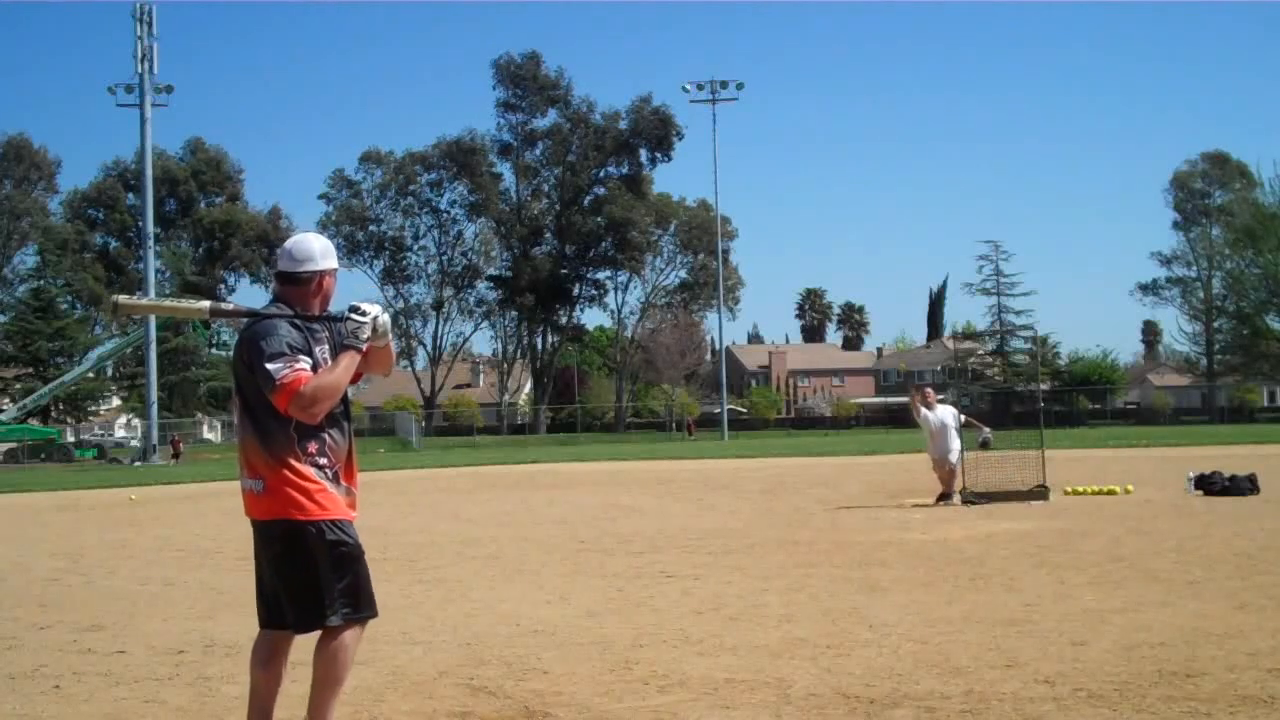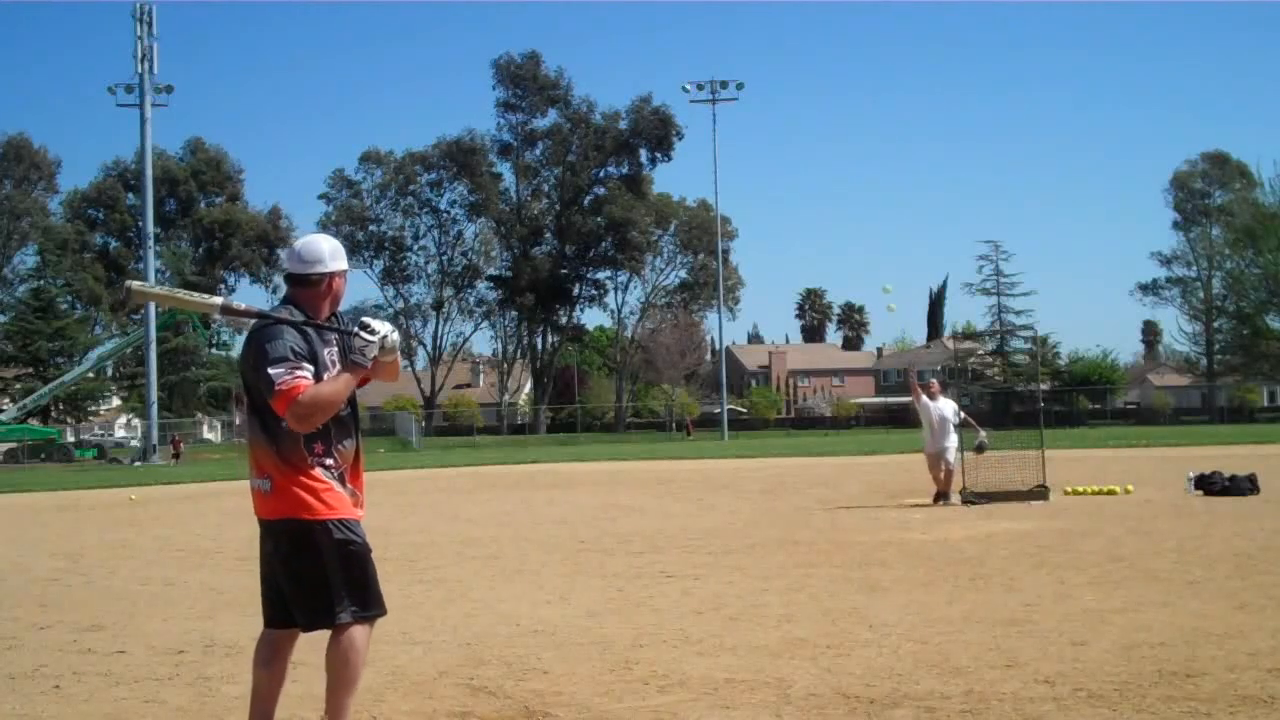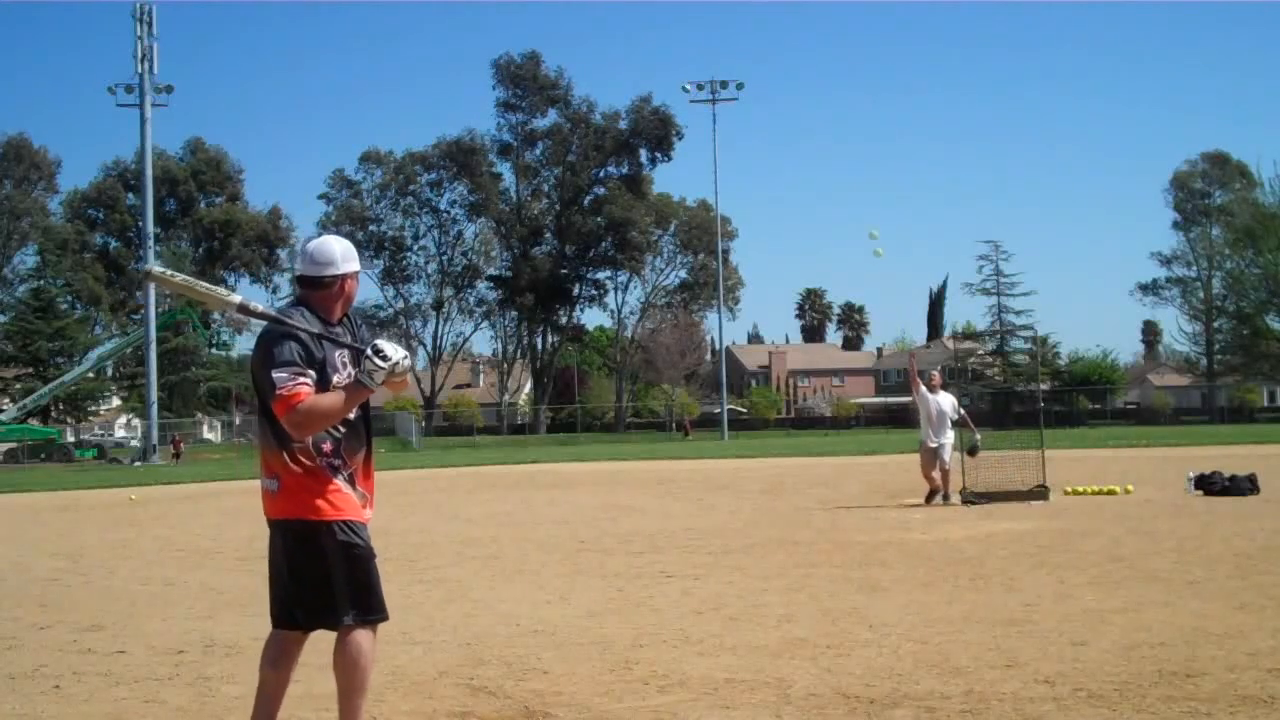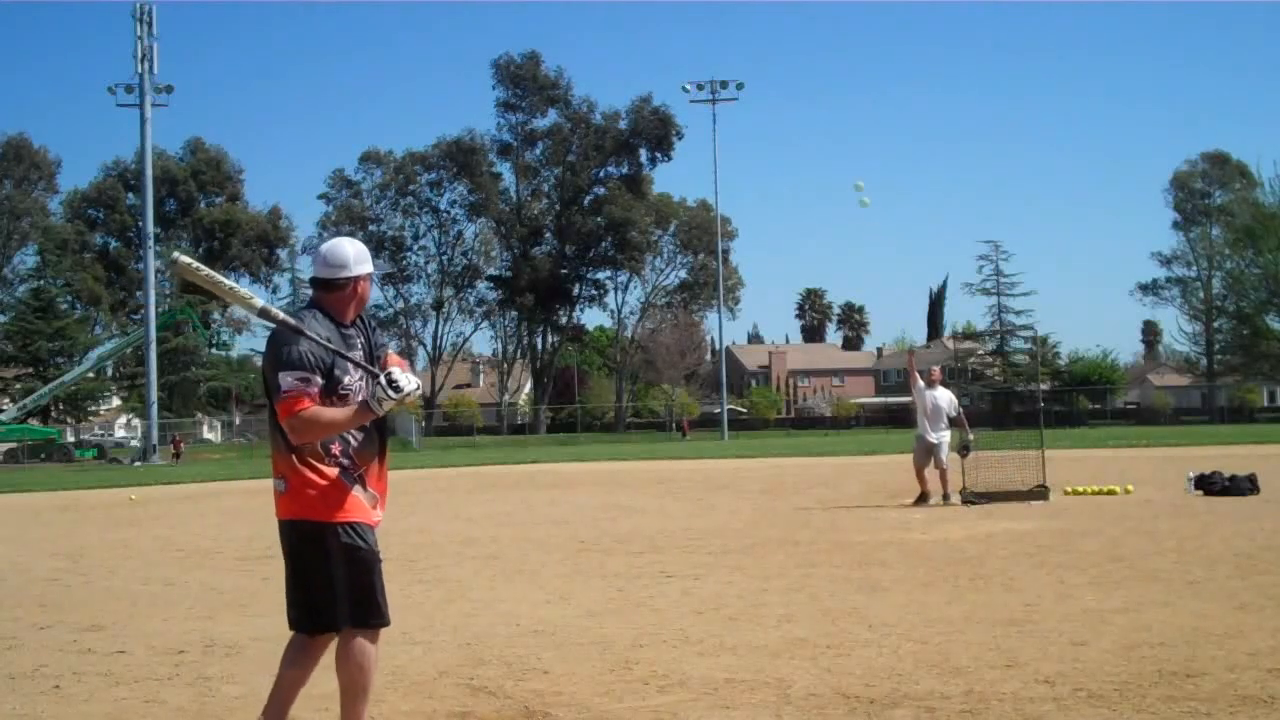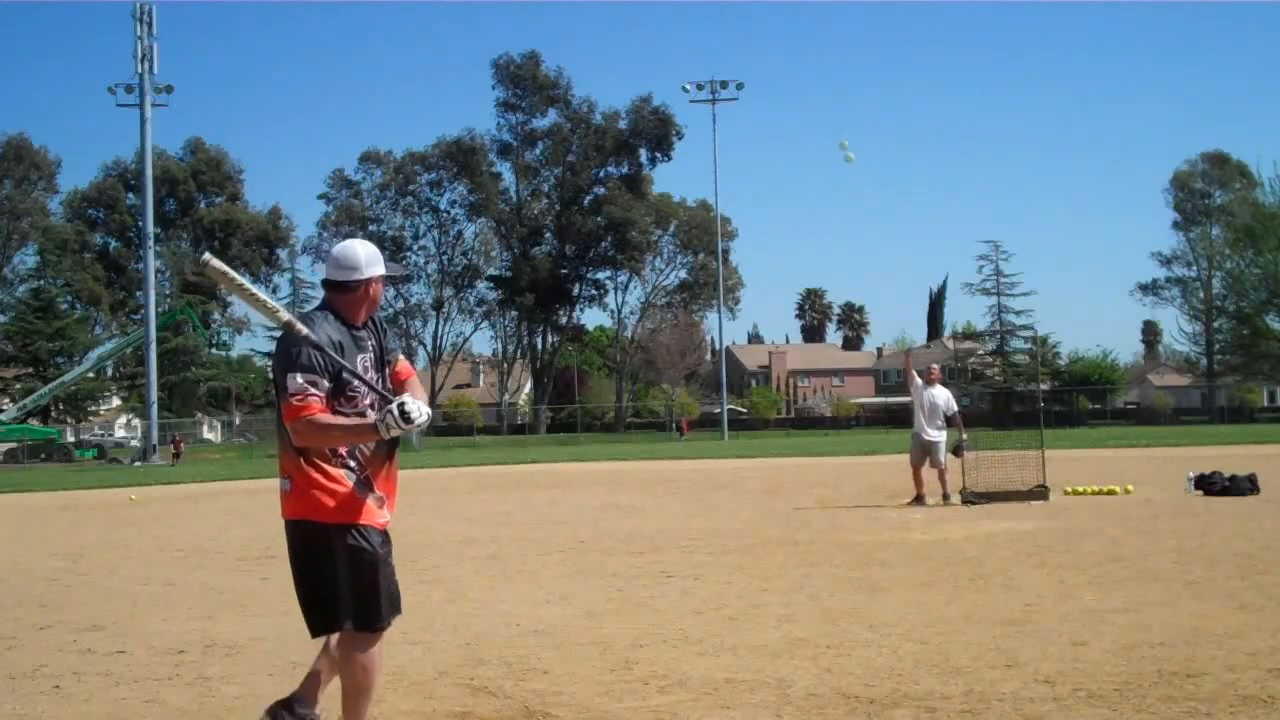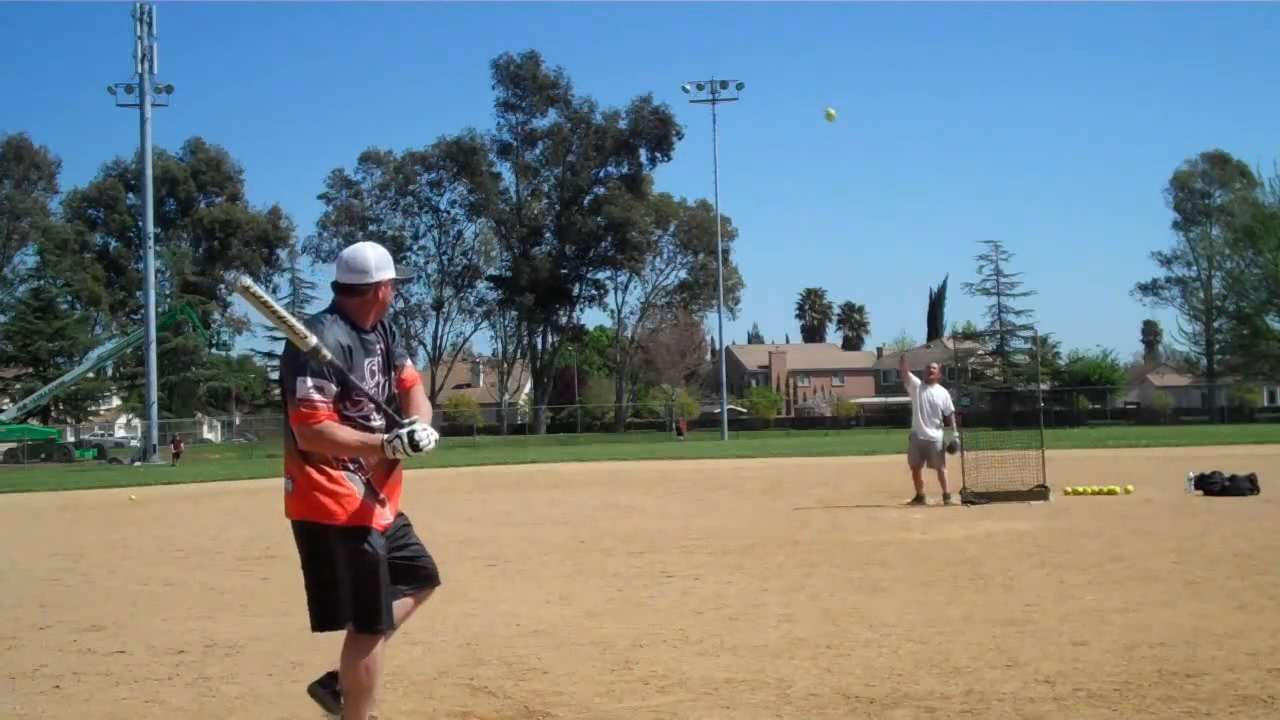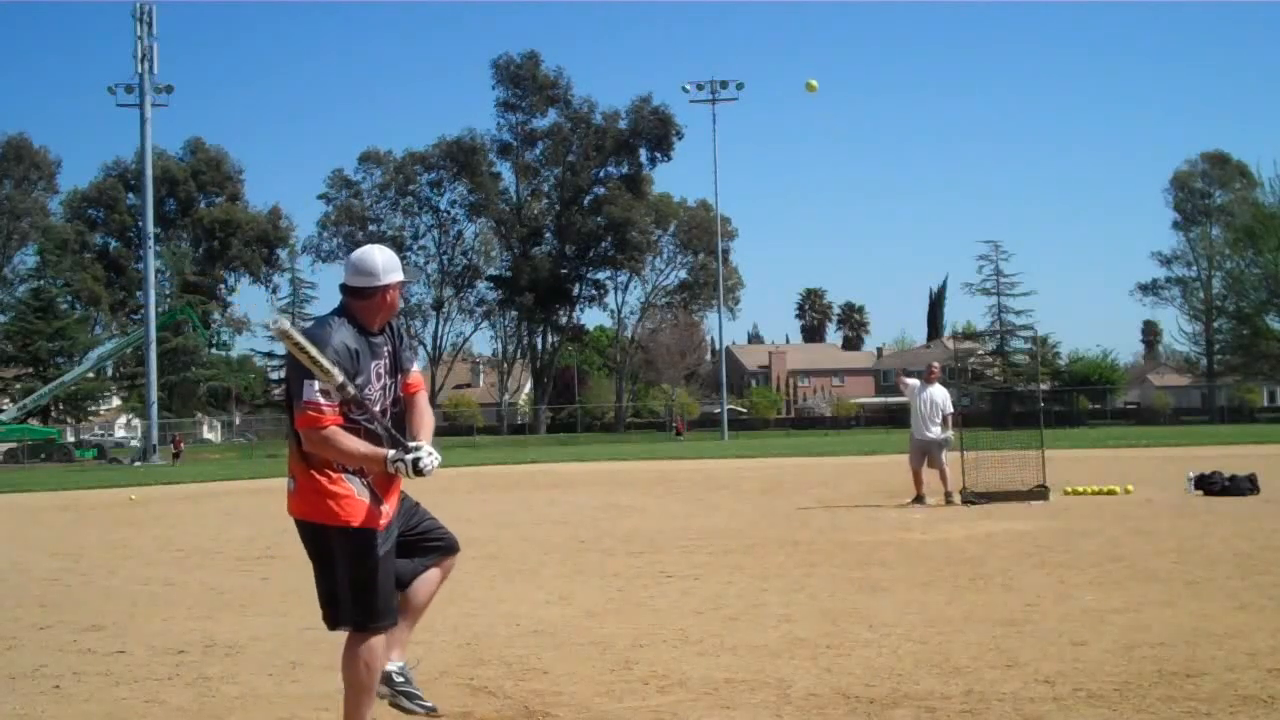
dt=0.4s
person 1, frame 1
left shoulder: (323, 326)
right shoulder: (270, 332)
left elbow: (381, 366)
right elbow: (309, 404)
left wrist: (378, 334)
right wrist: (353, 344)
left hip: (284, 501)
right hip: (299, 498)
left knee: (280, 623)
right knee: (347, 615)
person 1, frame 2
left shoulder: (336, 326)
right shoulder: (277, 334)
left elbow: (388, 374)
right elbow: (303, 413)
left wrist: (386, 347)
right wrist: (358, 361)
left hip: (290, 501)
right hip: (306, 497)
left knee: (285, 621)
right knee: (356, 613)
person 1, frame 3
left shoulder: (347, 327)
right shoulder: (286, 336)
left elbow: (398, 385)
right elbow: (299, 419)
left wrist: (396, 366)
right wrist: (365, 382)
left hip: (317, 499)
right hip: (314, 499)
left knee: (293, 623)
right knee: (360, 617)
person 1, frame 4
left shoulder: (362, 328)
right shoulder: (298, 338)
left elbow: (400, 375)
right elbow: (300, 425)
left wrist: (405, 384)
right wrist: (372, 405)
left hip: (349, 499)
right hip: (323, 502)
left knee: (320, 624)
right knee: (362, 622)
person 1, frame 5
left shoulder: (375, 329)
right shoulder: (311, 338)
left elbow: (408, 380)
right elbow: (303, 427)
left wrist: (413, 405)
right wrist: (380, 425)
left hip: (364, 499)
right hip: (328, 503)
left knee: (372, 612)
right knee: (366, 623)
person 1, frame 6
left shoulder: (383, 332)
right shoulder: (322, 340)
left elbow: (412, 389)
right elbow: (311, 432)
left wrist: (418, 428)
right wrist: (387, 444)
left hip: (373, 497)
right hip: (333, 502)
left knee: (419, 579)
right knee: (369, 623)
left ankle: (346, 681)
person 1, frame 7
left shoulder: (392, 334)
right shoulder: (328, 344)
left elbow: (416, 394)
right elbow: (317, 436)
left wrist: (421, 447)
right wrist: (392, 460)
left hip: (378, 493)
right hip: (335, 501)
left knee: (441, 550)
right knee: (370, 623)
left ankle: (391, 663)
